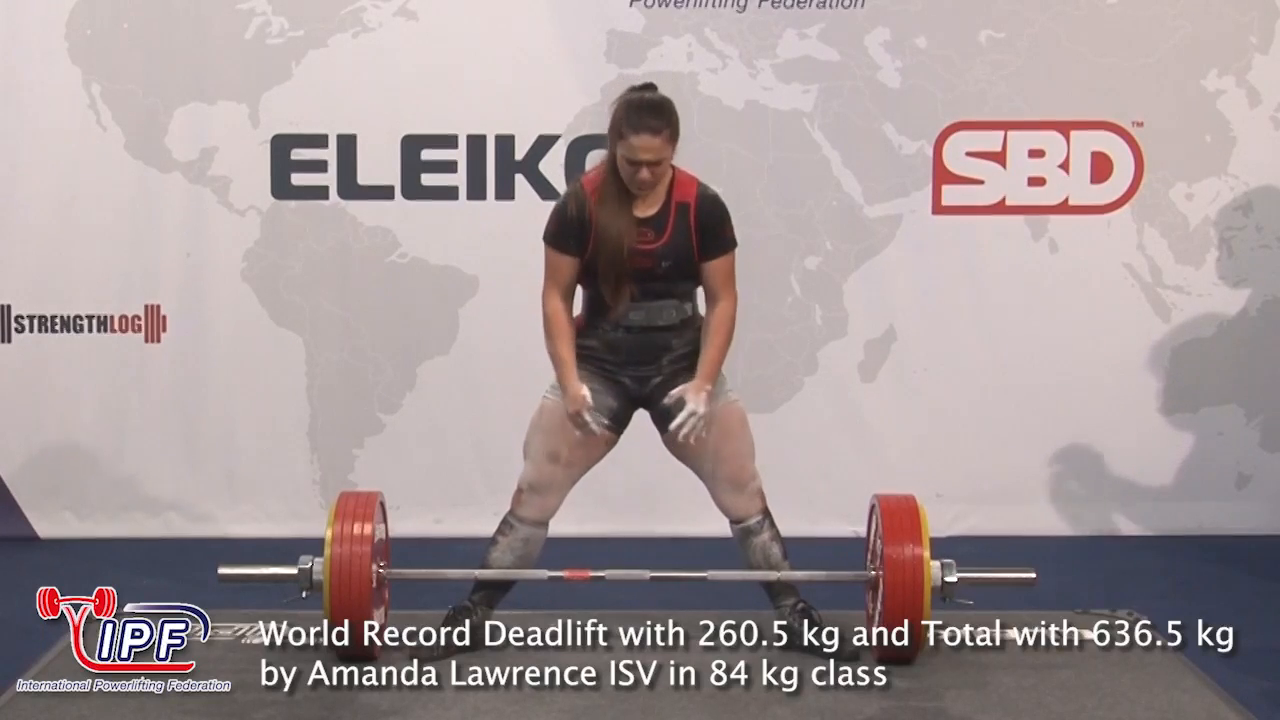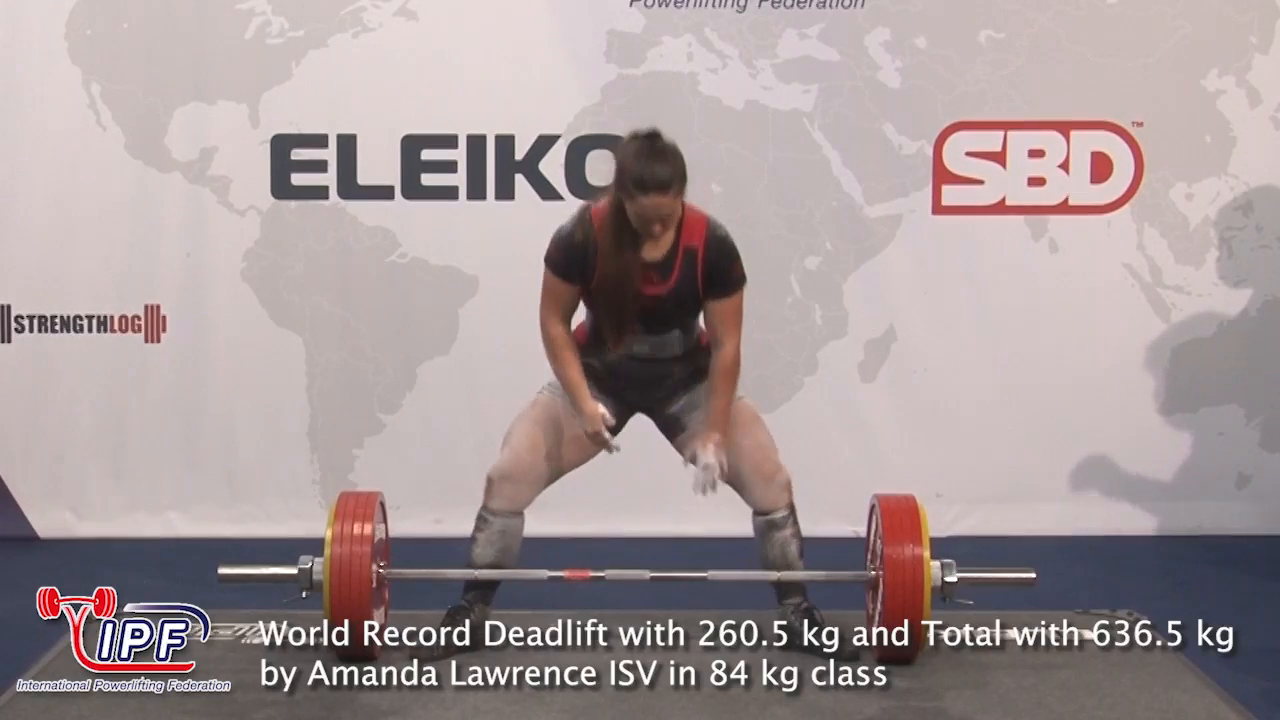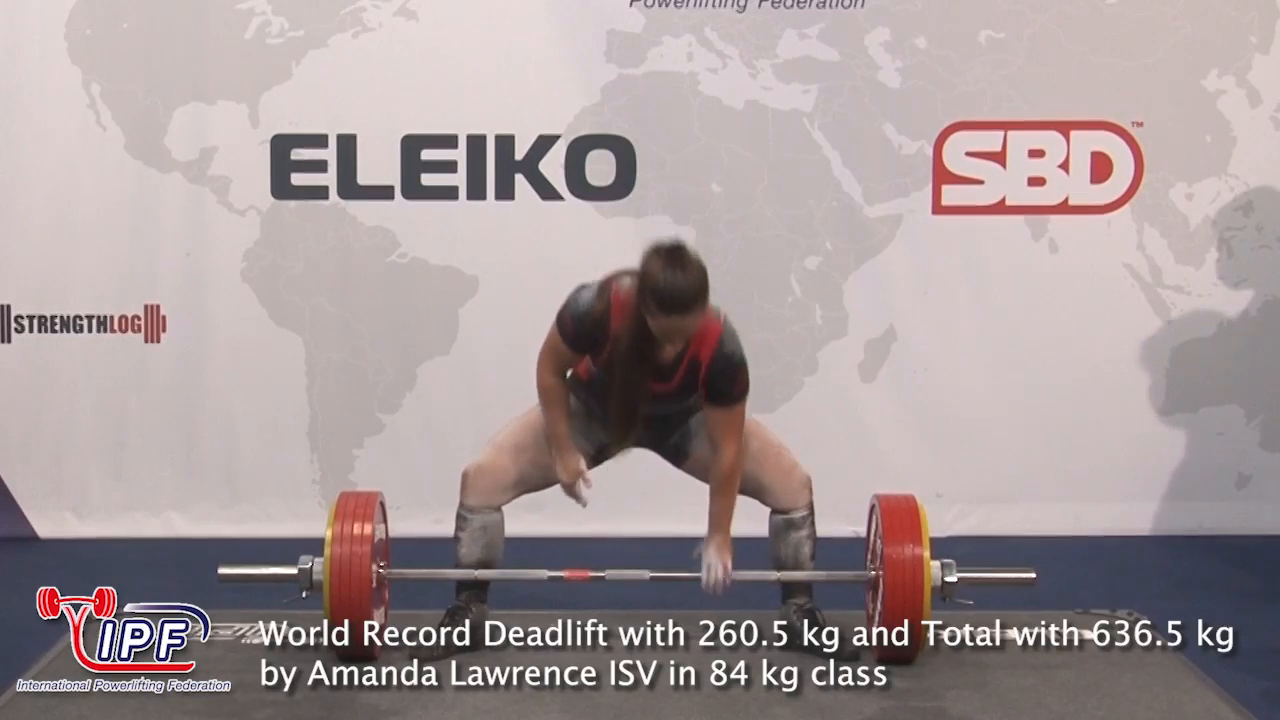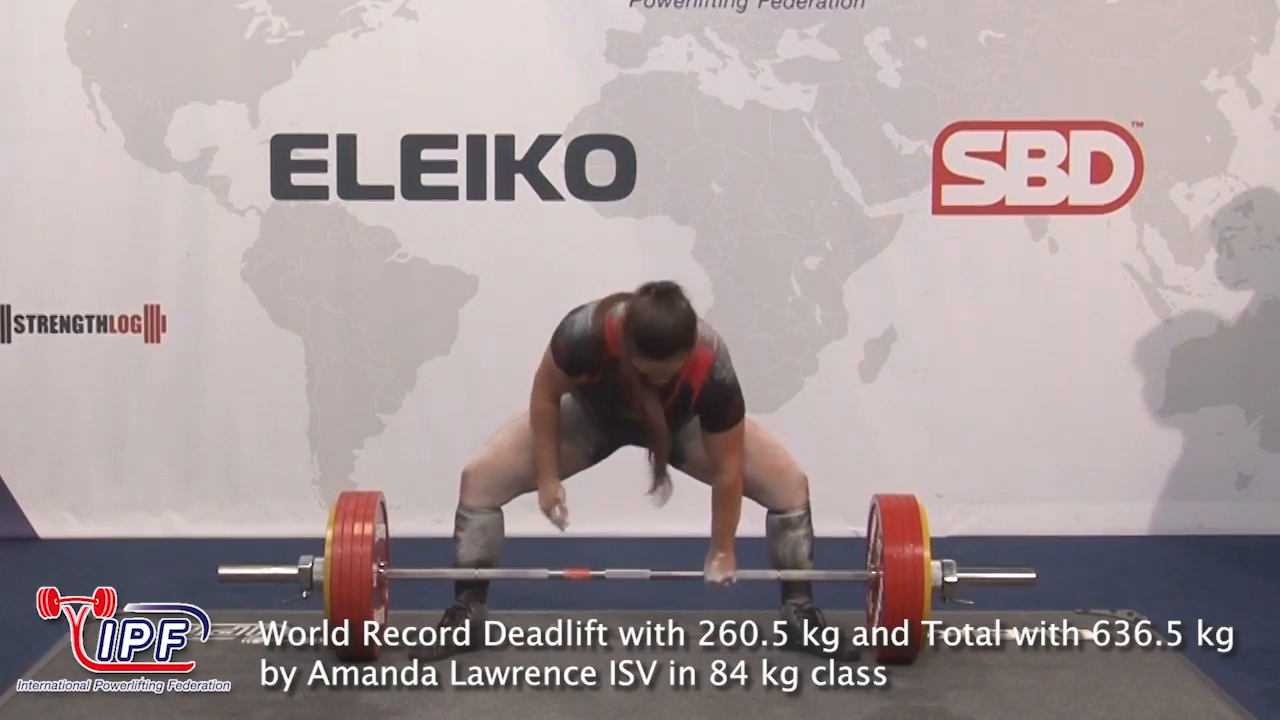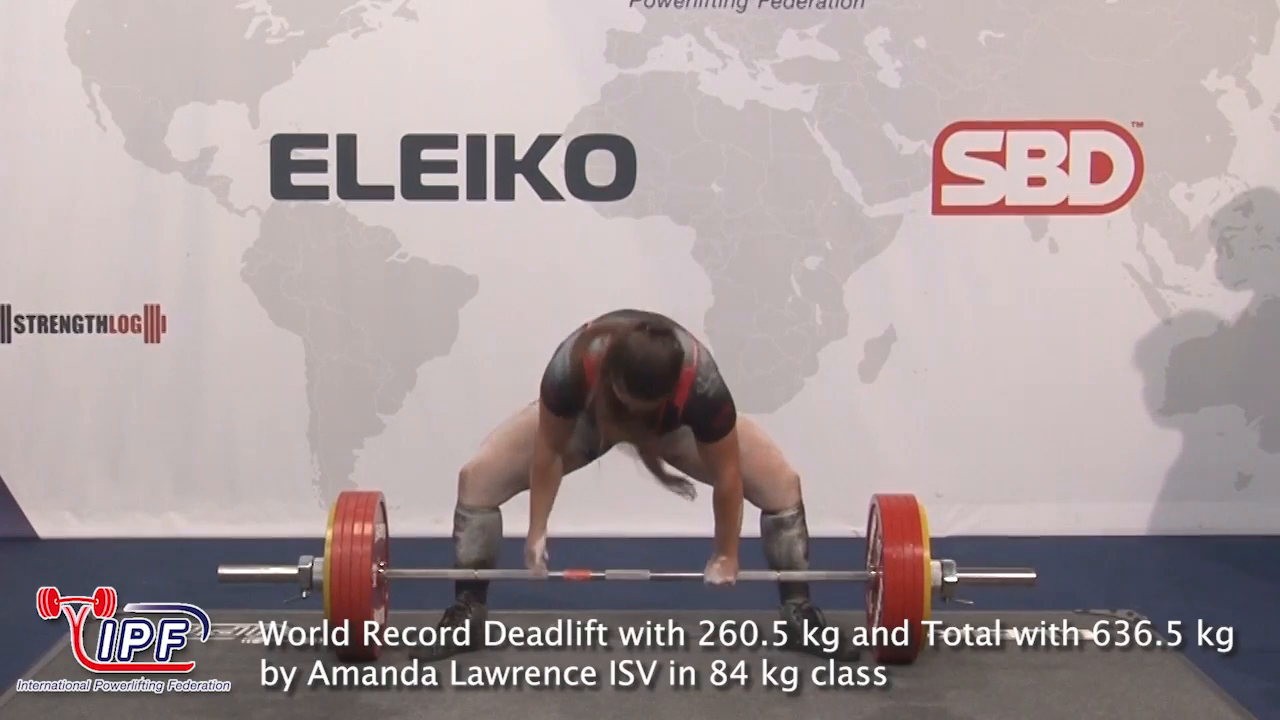
dt=0.2s
person 1, frame 1
left shoulder: (703, 207)
right shoulder: (579, 205)
left elbow: (722, 304)
right elbow: (556, 300)
left wrist: (704, 387)
right wrist: (569, 384)
left hip: (683, 364)
right hip: (597, 365)
left knee: (742, 495)
right knee: (535, 493)
left ankle: (796, 616)
right ankle: (473, 614)
person 1, frame 2
left shoulder: (712, 245)
right shoulder: (582, 235)
left elbow: (726, 345)
right elbow: (554, 322)
left wrist: (716, 436)
right wrist: (584, 404)
left hip: (686, 380)
right hip: (599, 376)
left knee: (769, 484)
right knee: (508, 481)
left ankle: (798, 618)
right ankle: (469, 615)
person 1, frame 3
left shoulder: (722, 348)
right shoulder: (594, 308)
left elbow: (727, 449)
right elbow: (550, 371)
left wrist: (718, 538)
right wrist: (563, 453)
left hip: (684, 423)
right hip: (595, 414)
left knee: (791, 488)
right knee: (482, 481)
left ankle: (800, 618)
right ankle: (468, 613)
person 1, frame 4
left shoulder: (713, 372)
right shoulder: (585, 332)
left elbow: (729, 469)
right elbow: (545, 395)
left wrist: (723, 552)
right wrist: (547, 481)
left hip: (683, 423)
right hip: (591, 414)
left knee: (789, 485)
right knee: (480, 479)
left ankle: (799, 613)
right ankle: (468, 611)
person 1, frame 5
left shoulder: (702, 385)
right shoulder: (572, 366)
left elbow: (727, 475)
right elbow: (549, 451)
left wrist: (726, 555)
right wrist: (537, 530)
left hip: (678, 422)
right hip: (586, 414)
left knee: (782, 484)
right knee: (477, 479)
left ankle: (799, 612)
right ankle: (467, 611)
